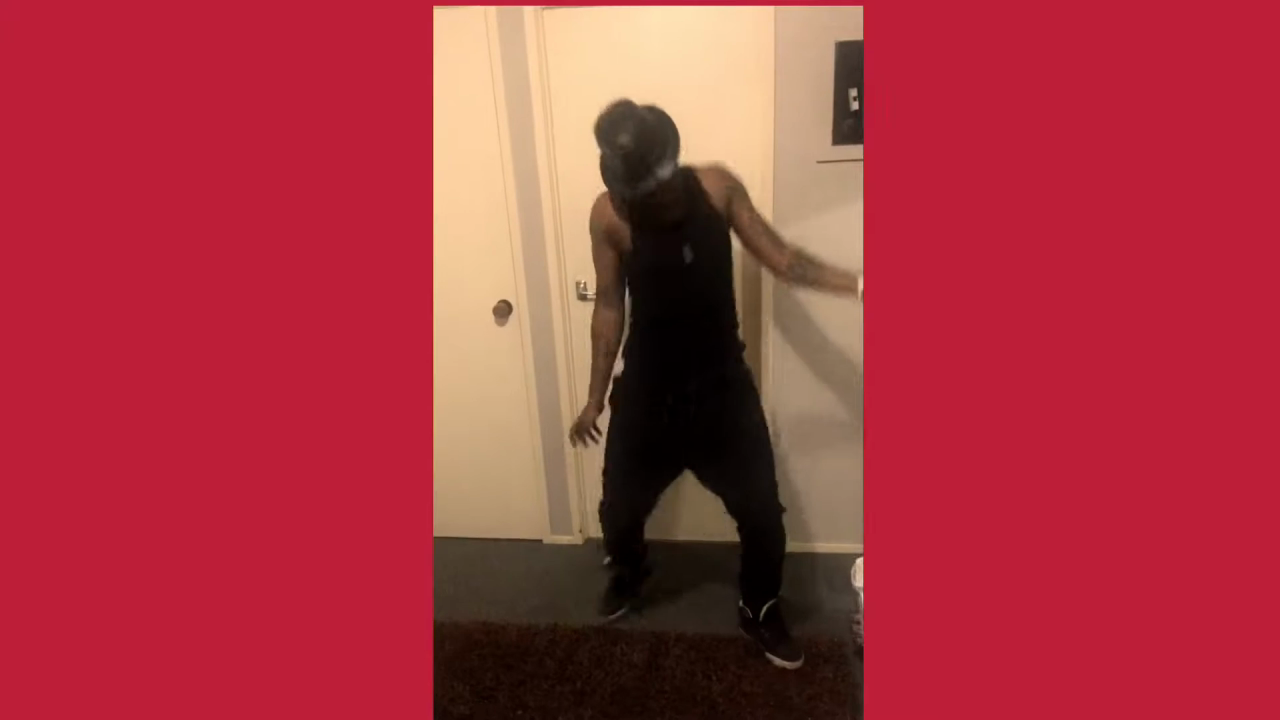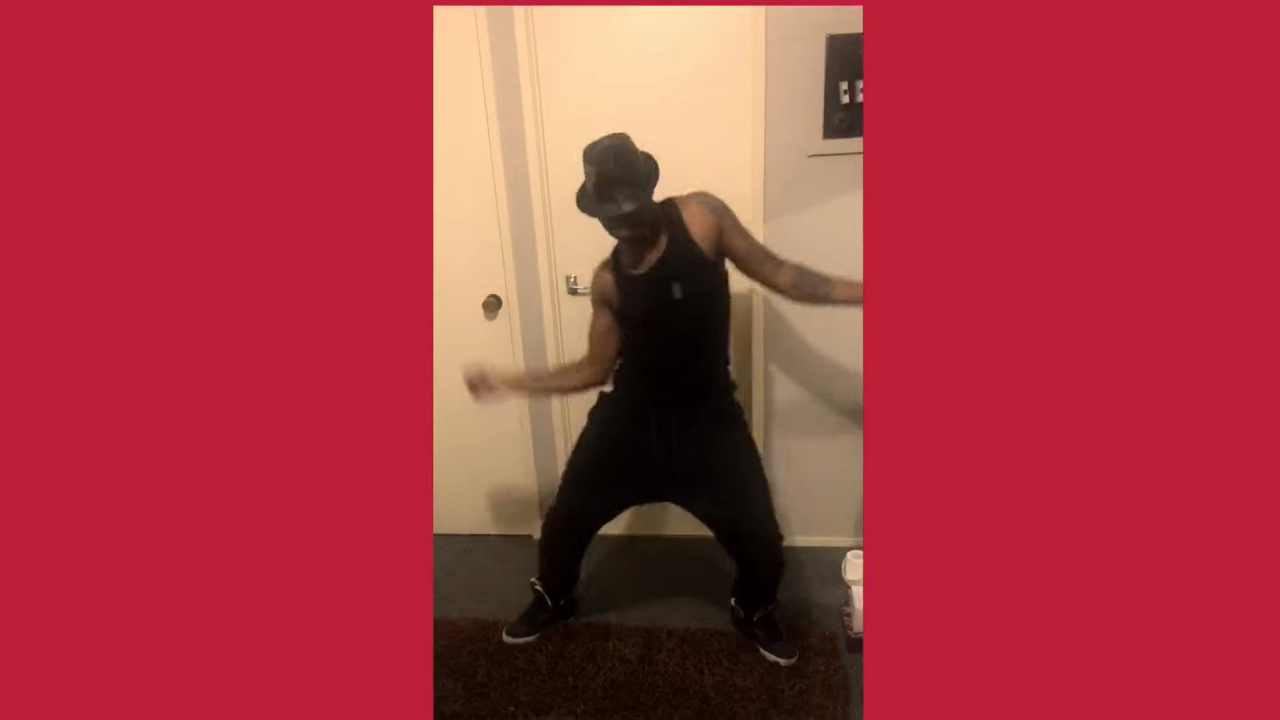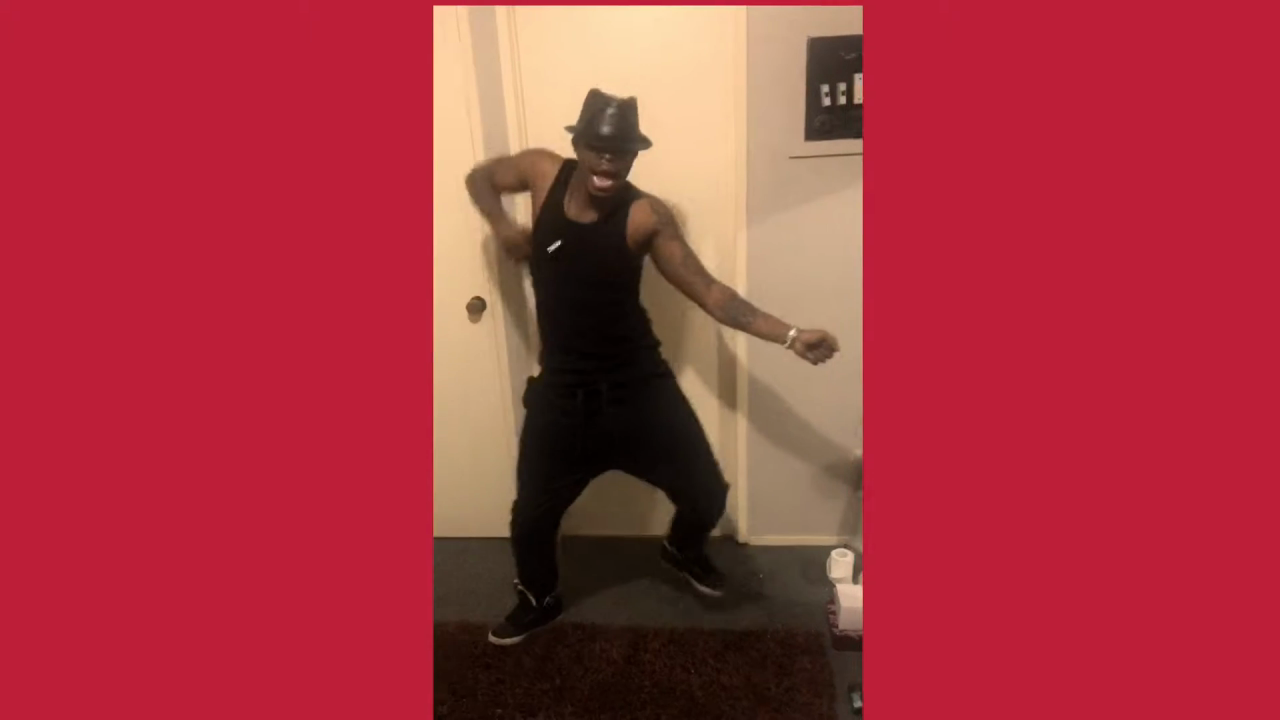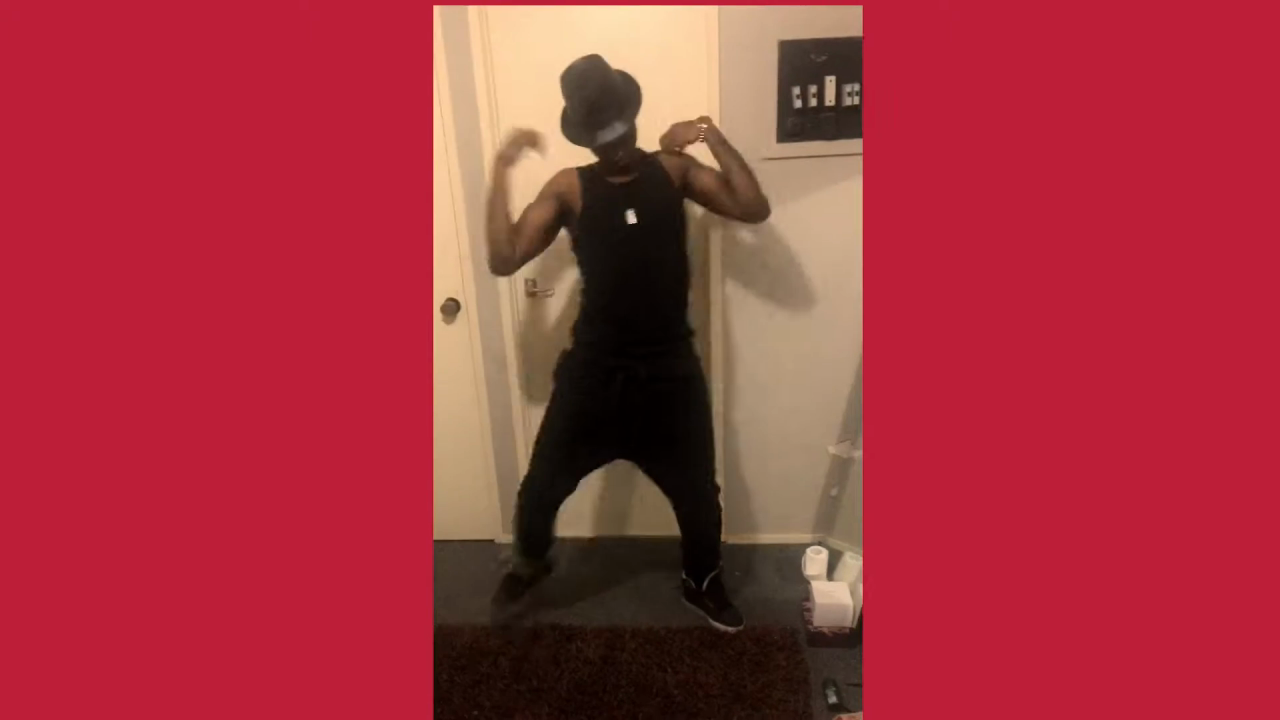
dt=0.5s
person 1, frame 1
left shoulder: (716, 187)
right shoulder: (609, 214)
left elbow: (781, 257)
right elbow: (609, 307)
left wrist: (859, 284)
right wrist: (595, 396)
left hip: (722, 388)
right hip: (646, 390)
left knee: (761, 513)
right knee: (620, 508)
left ankle: (760, 611)
right ankle: (629, 569)
person 1, frame 2
left shoulder: (702, 216)
right shoulder: (608, 277)
left elbow: (777, 274)
right elbow: (597, 368)
left wrist: (862, 291)
right wrist: (511, 383)
left hip: (709, 419)
right hip: (629, 418)
left knee: (759, 538)
right knee: (566, 520)
left ankle: (754, 612)
right ankle: (552, 600)
person 1, frame 3
left shoulder: (645, 215)
right shoulder: (542, 172)
left elbow: (705, 290)
right elbow: (479, 177)
left wrist: (790, 335)
right wrist: (502, 226)
left hip: (638, 384)
right hip: (561, 390)
left knee: (706, 492)
right knee: (533, 511)
left ankle: (683, 547)
right ankle: (537, 600)
person 1, frame 4
left shoulder: (672, 167)
right shoulder: (569, 187)
left elbow: (755, 210)
right elbow: (502, 260)
left wrist: (714, 138)
right wrist: (501, 170)
left hip: (670, 371)
right hip: (592, 369)
left knee: (696, 493)
right knee: (540, 489)
left ankle: (703, 582)
right ankle: (530, 561)
